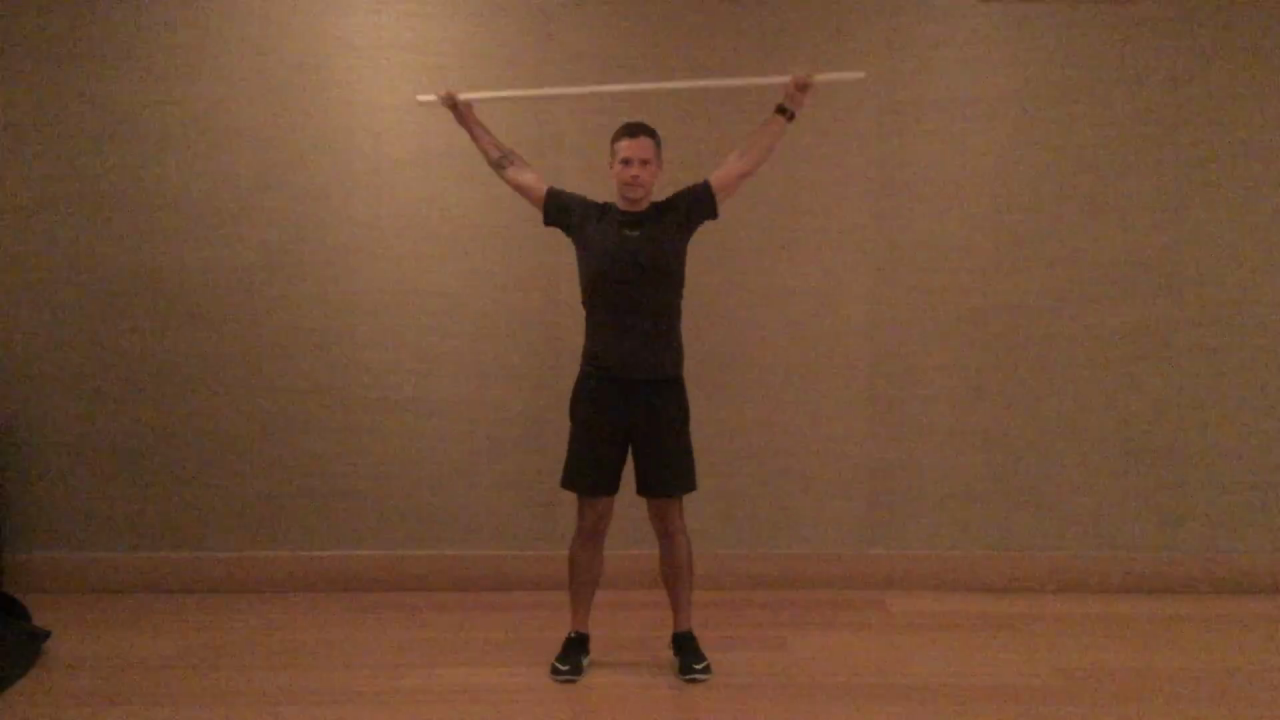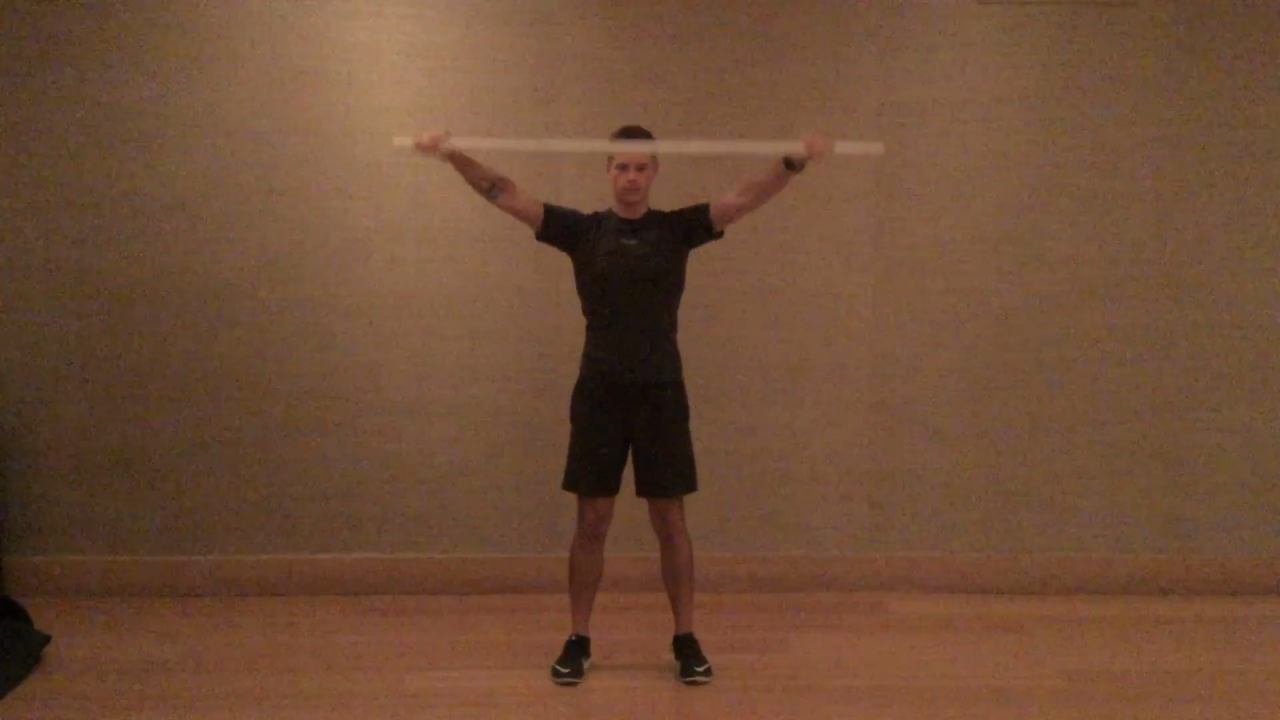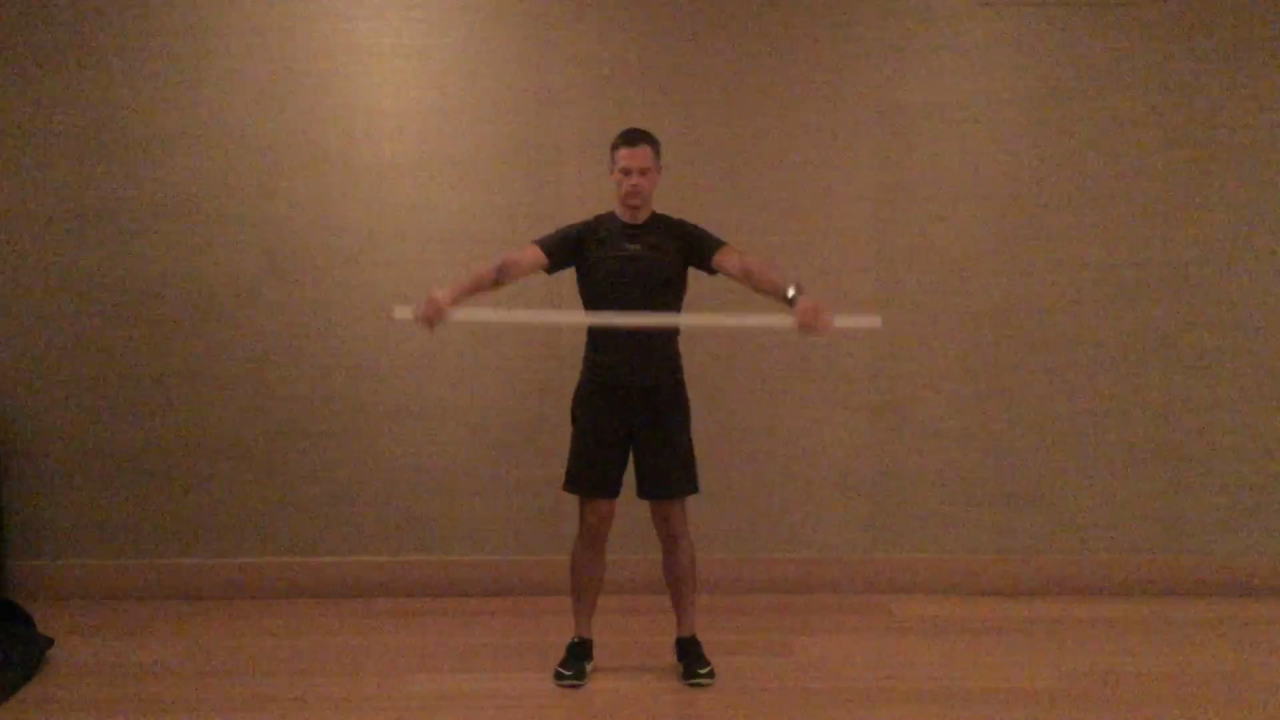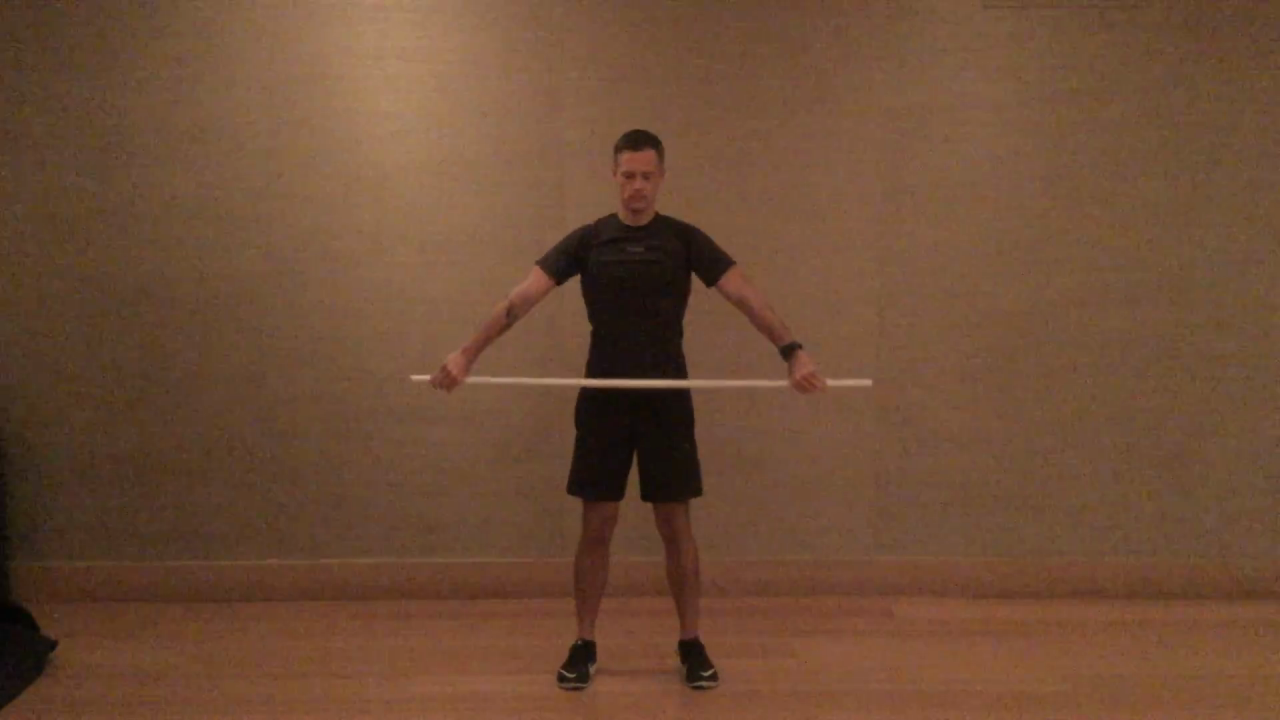
dt=0.3s
person 1, frame 1
left shoulder: (679, 216)
right shoulder: (582, 219)
left elbow: (743, 161)
right elbow: (514, 169)
left wrist: (787, 106)
right wrist: (466, 115)
left hip: (662, 390)
right hip: (599, 390)
left knee: (670, 520)
right knee: (591, 521)
left ankle: (684, 636)
right ankle: (578, 636)
person 1, frame 2
left shoulder: (678, 228)
right shoulder: (581, 230)
left elbow: (745, 196)
right elbow: (506, 194)
left wrist: (796, 160)
right wrist: (453, 154)
left hip: (662, 393)
right hip: (599, 393)
left knee: (670, 522)
right knee: (591, 523)
left ankle: (685, 639)
right ankle: (578, 640)
person 1, frame 3
left shoulder: (681, 235)
right shoulder: (584, 235)
left elbow: (739, 264)
right elbow: (517, 261)
left wrist: (793, 295)
right wrist: (454, 293)
left hip: (663, 394)
right hip: (600, 394)
left knee: (673, 522)
right knee: (592, 523)
left ankle: (688, 641)
right ankle: (582, 642)
person 1, frame 4
left shoulder: (685, 239)
right shoulder: (587, 240)
left elbow: (742, 292)
right elbow: (525, 293)
left wrist: (793, 352)
right wrist: (468, 351)
left hip: (667, 398)
right hip: (603, 399)
left knee: (676, 526)
right knee: (596, 527)
left ankle: (691, 644)
right ankle: (584, 645)
